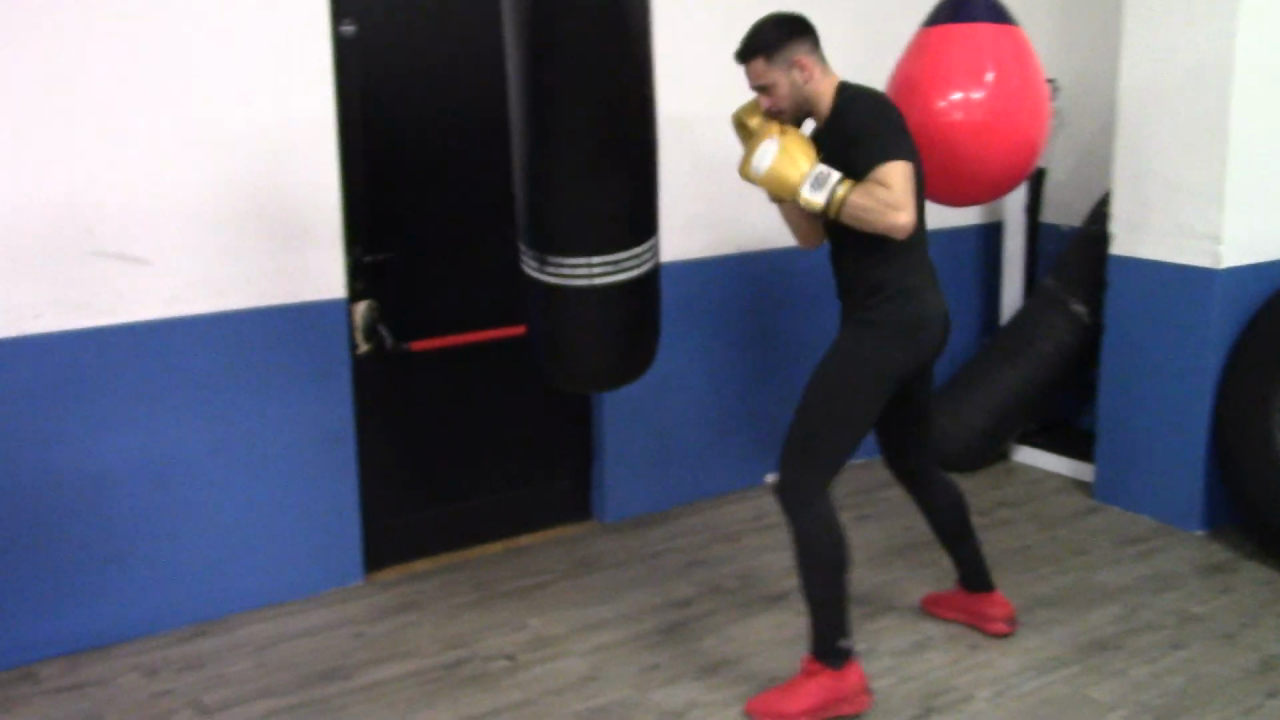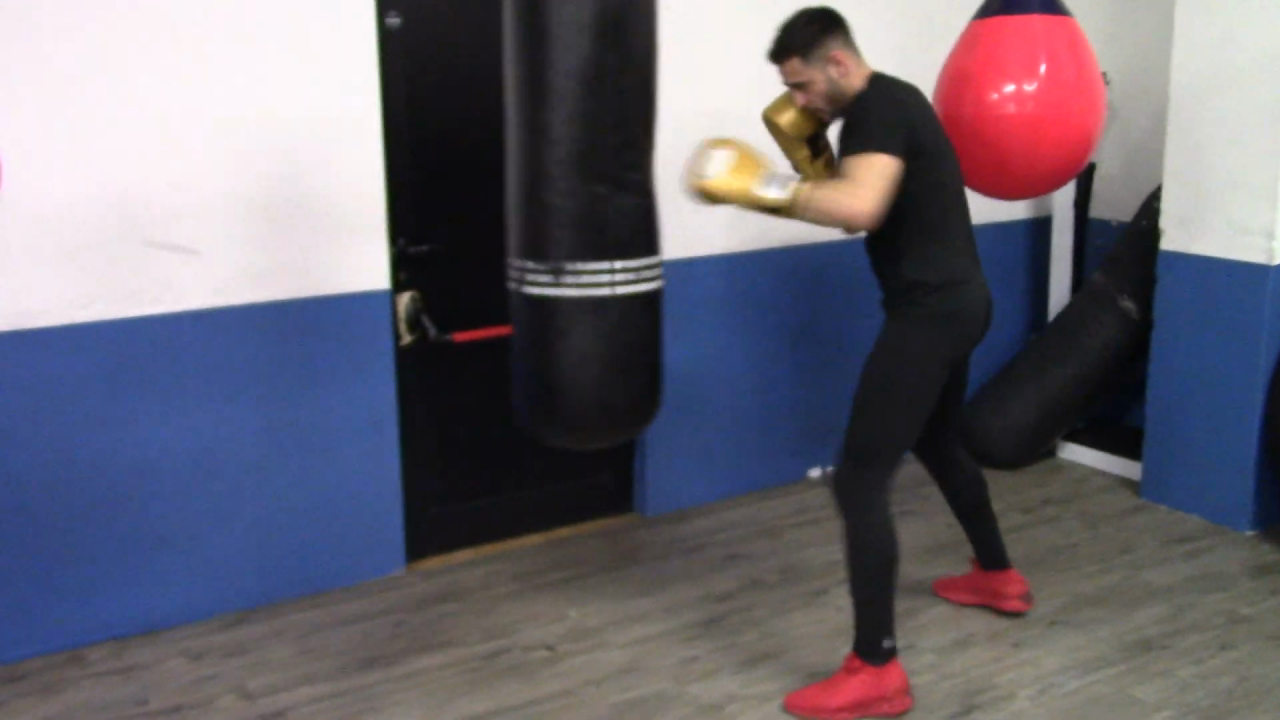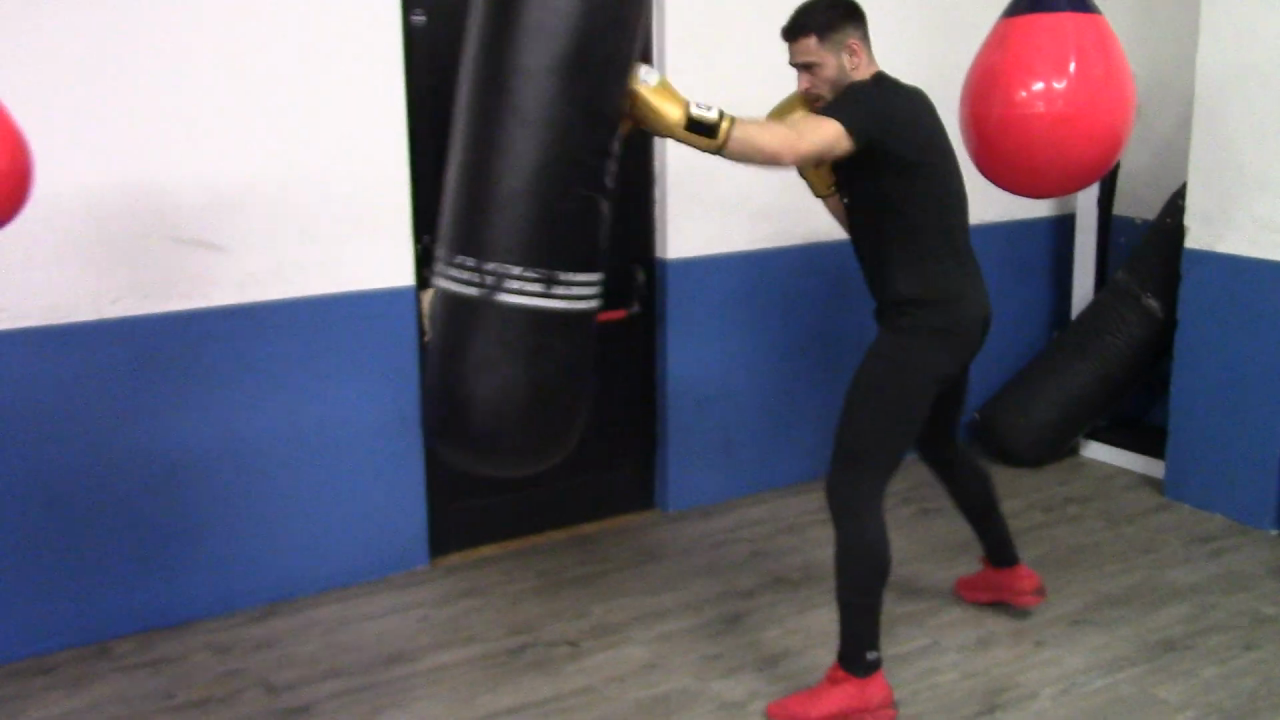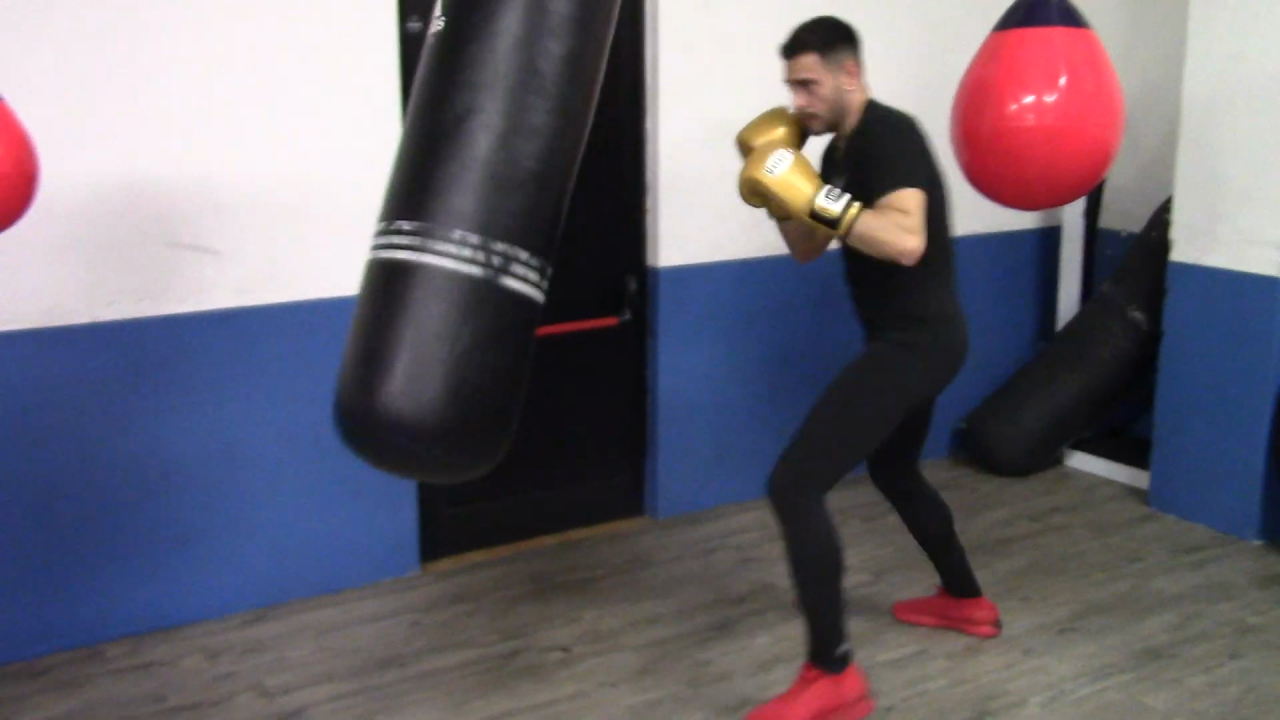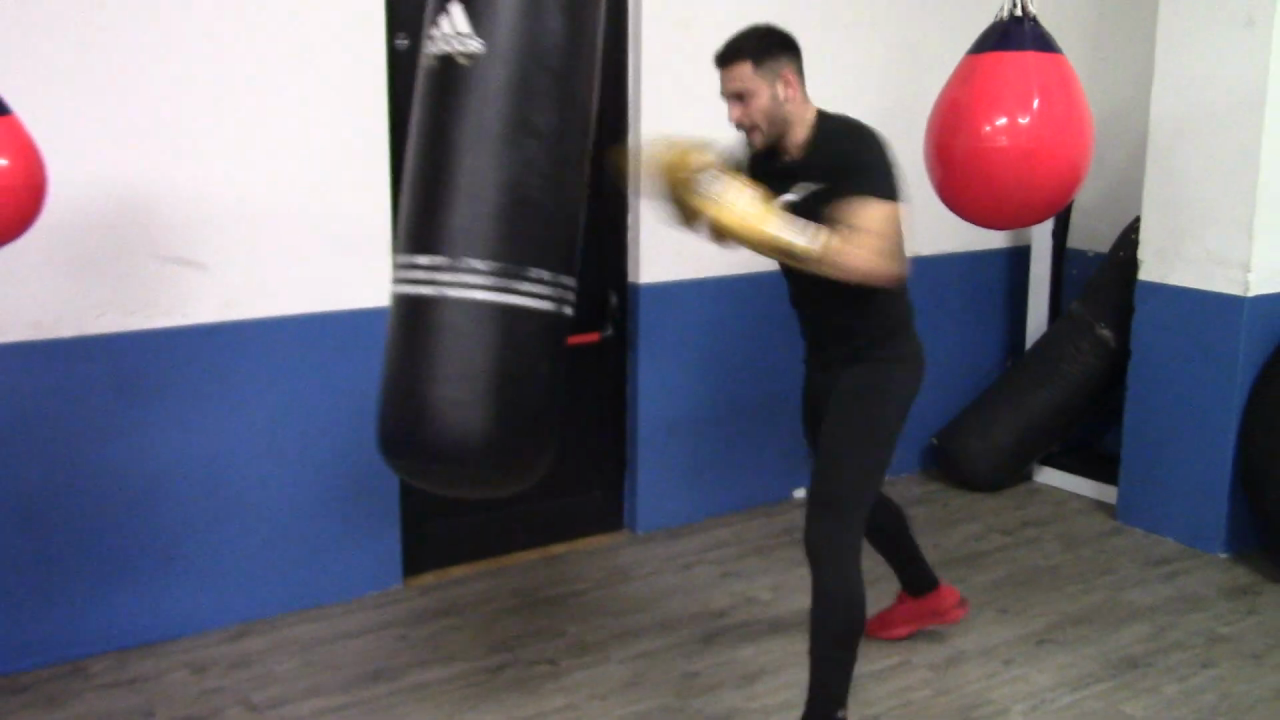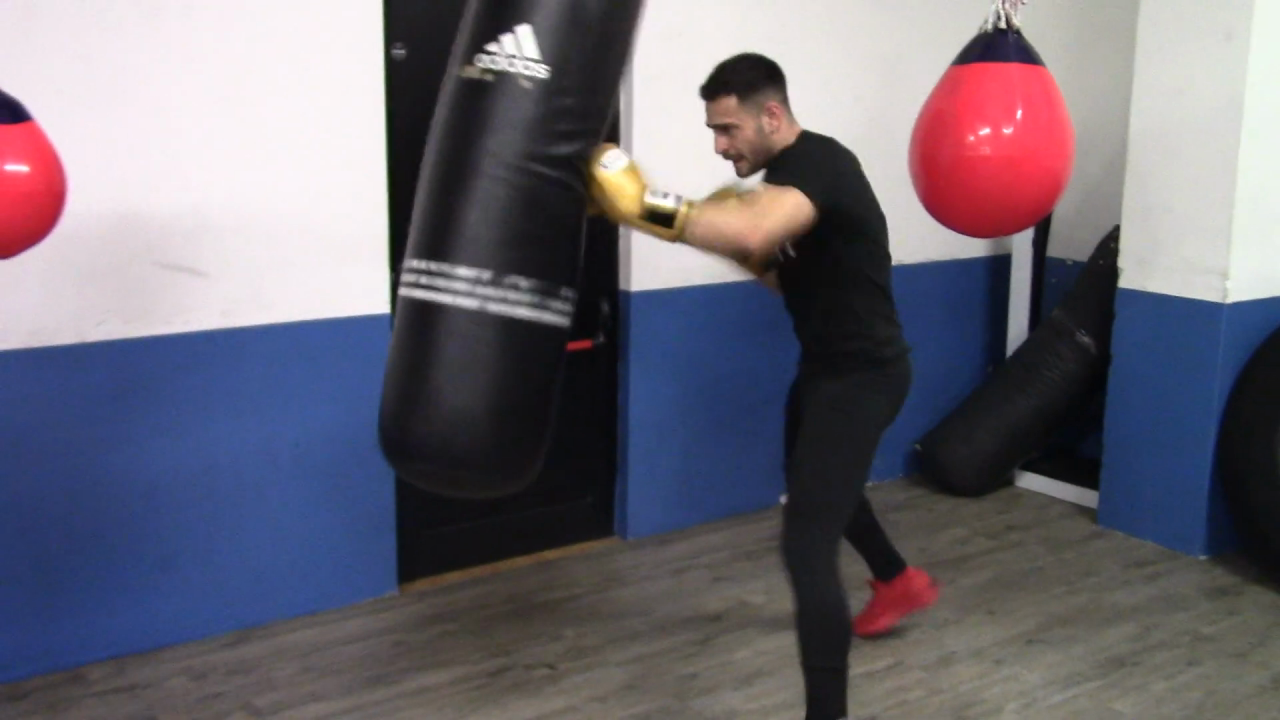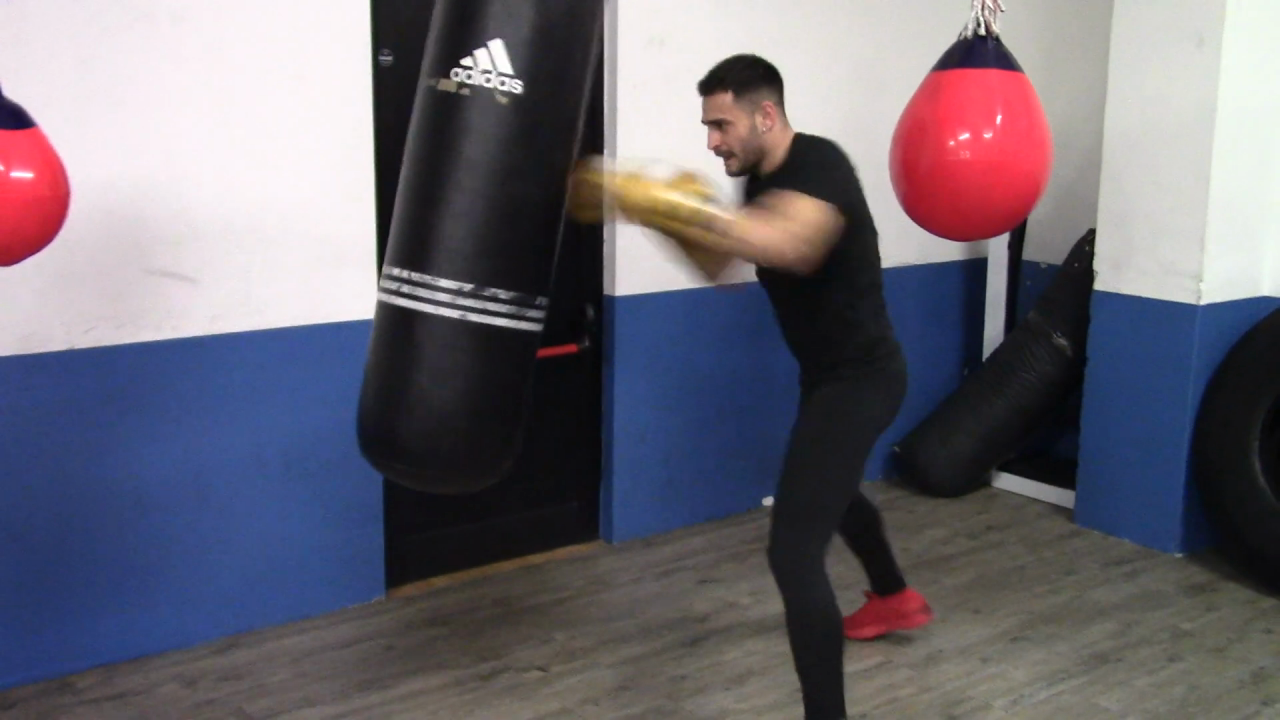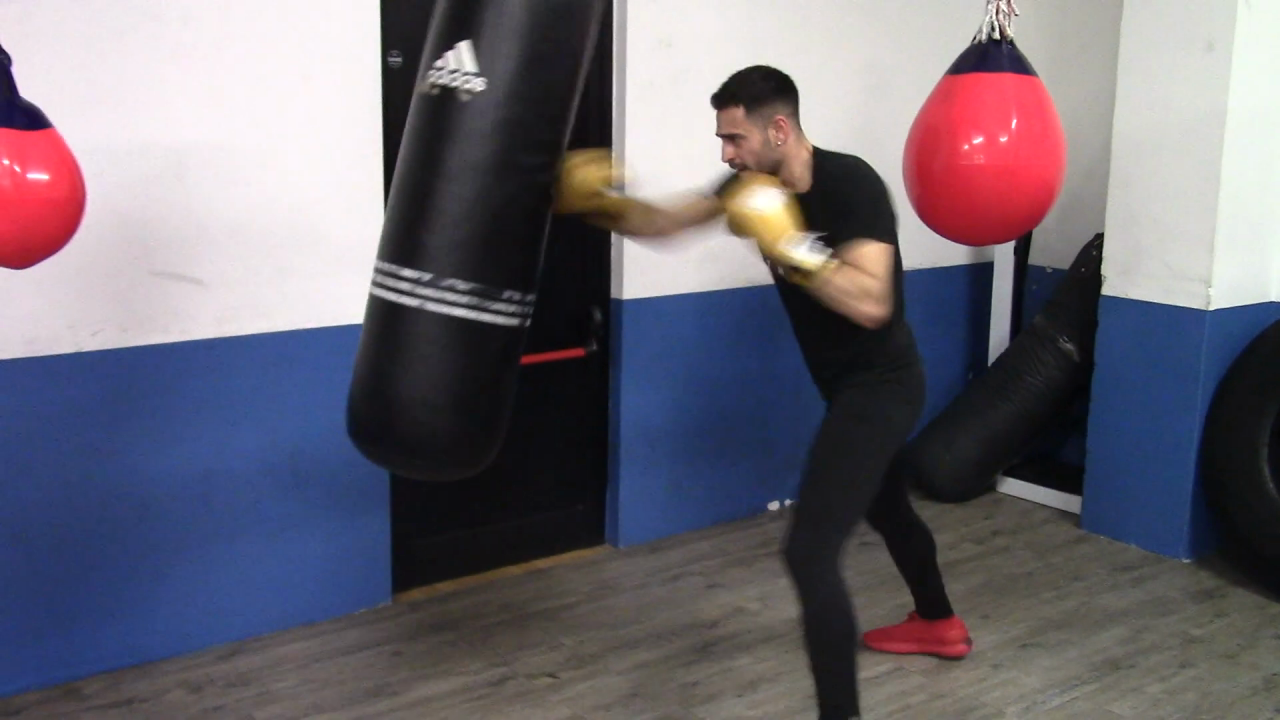
dt=0.3s
person 1, frame 1
left shoulder: (864, 113)
right shoulder: (830, 126)
left elbow: (898, 217)
right elbow: (813, 235)
left wrist: (809, 180)
right wrist: (784, 166)
left hip: (887, 320)
right hip: (915, 317)
left knee: (800, 482)
right knee: (913, 460)
right ankle: (982, 596)
person 1, frame 2
left shoulder: (884, 107)
right shoulder: (880, 107)
left elbow: (857, 207)
right elbow: (827, 205)
left wrist: (754, 185)
right wrist: (803, 146)
left hip: (932, 310)
right hip: (954, 302)
left knee: (859, 480)
right knee: (938, 444)
right ankle: (996, 575)
person 1, frame 3
left shoulder: (876, 103)
right shoulder: (882, 107)
left elbow: (788, 147)
right elbow: (863, 217)
left wrist: (684, 118)
right wrist: (812, 169)
left hip: (927, 321)
right hip: (957, 309)
left knee: (853, 486)
right knee: (940, 444)
right ankle: (1009, 571)
person 1, frame 4
left shoulder: (887, 137)
right shoulder: (841, 151)
left elbow: (906, 244)
right elbow: (807, 246)
left wrist: (814, 196)
right wrist: (781, 190)
left hip: (912, 340)
right hip: (926, 335)
left knee: (792, 486)
right knee: (891, 469)
right ankle: (966, 600)
person 1, frame 5
left shoulder: (853, 148)
right shoulder: (767, 155)
left elbow: (873, 262)
left hip: (876, 361)
right hip: (827, 359)
left knee: (830, 534)
right knee: (852, 491)
right ankle: (928, 595)
person 1, frame 6
left shoulder: (823, 162)
right shoulder: (768, 169)
left elbow: (754, 233)
right elbow: (775, 268)
left wrist: (646, 205)
left hip: (864, 375)
right hip: (823, 366)
left knee: (804, 545)
right knee: (819, 485)
right ankle: (900, 581)
person 1, frame 7
left shoulder: (821, 163)
right shoulder: (755, 178)
left elbow: (778, 244)
right elbow: (719, 271)
left wrist: (676, 203)
right wrist: (680, 224)
left hip: (862, 380)
right hip: (827, 374)
left knee: (793, 551)
right knee: (834, 491)
right ankle: (896, 597)
person 1, frame 8
left shoulder: (849, 185)
right shoulder: (757, 183)
left elbow: (869, 304)
right elbow: (672, 219)
left wrist: (788, 240)
right wrist: (607, 196)
left hip: (878, 385)
right hip: (860, 380)
left knee: (810, 554)
right knee: (884, 502)
right ankle: (939, 624)
